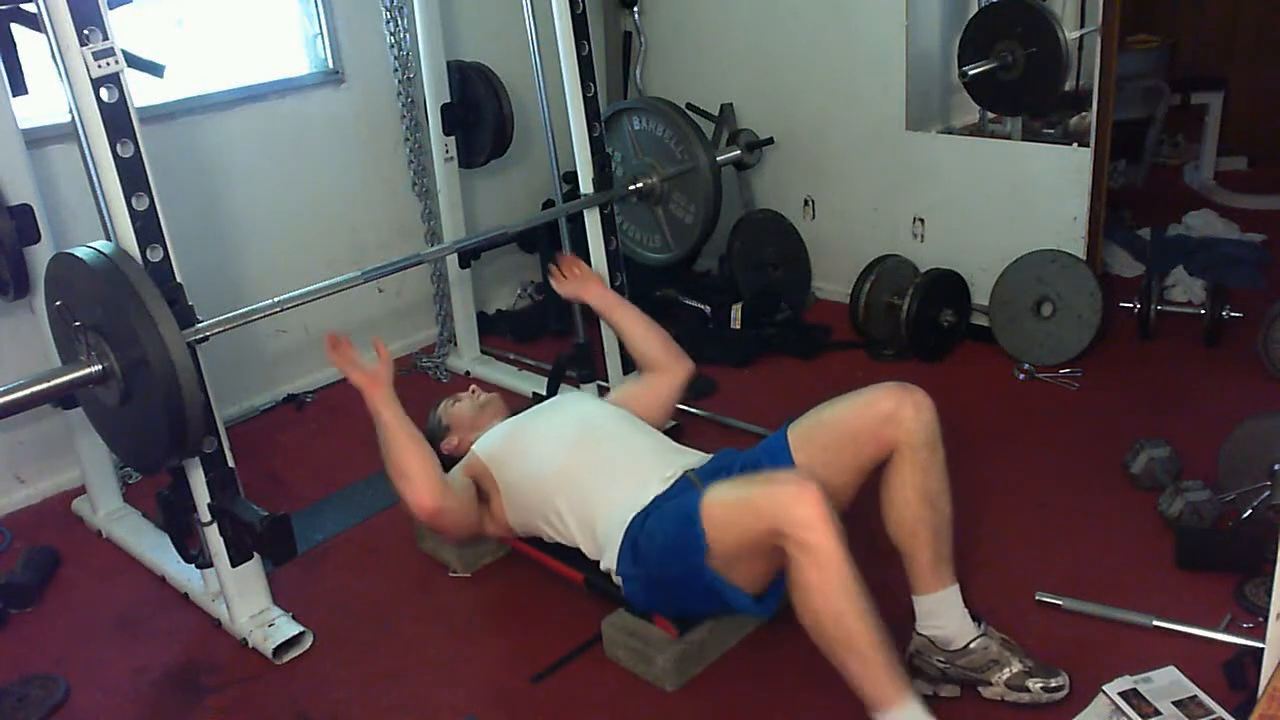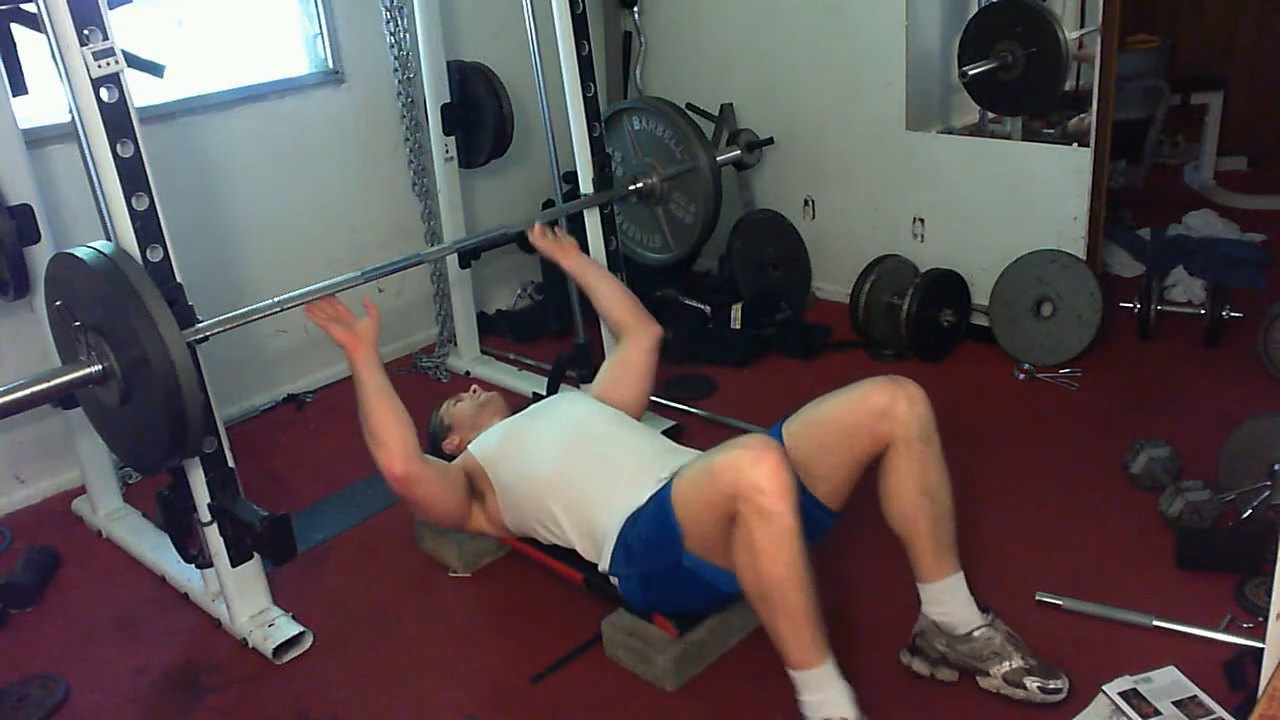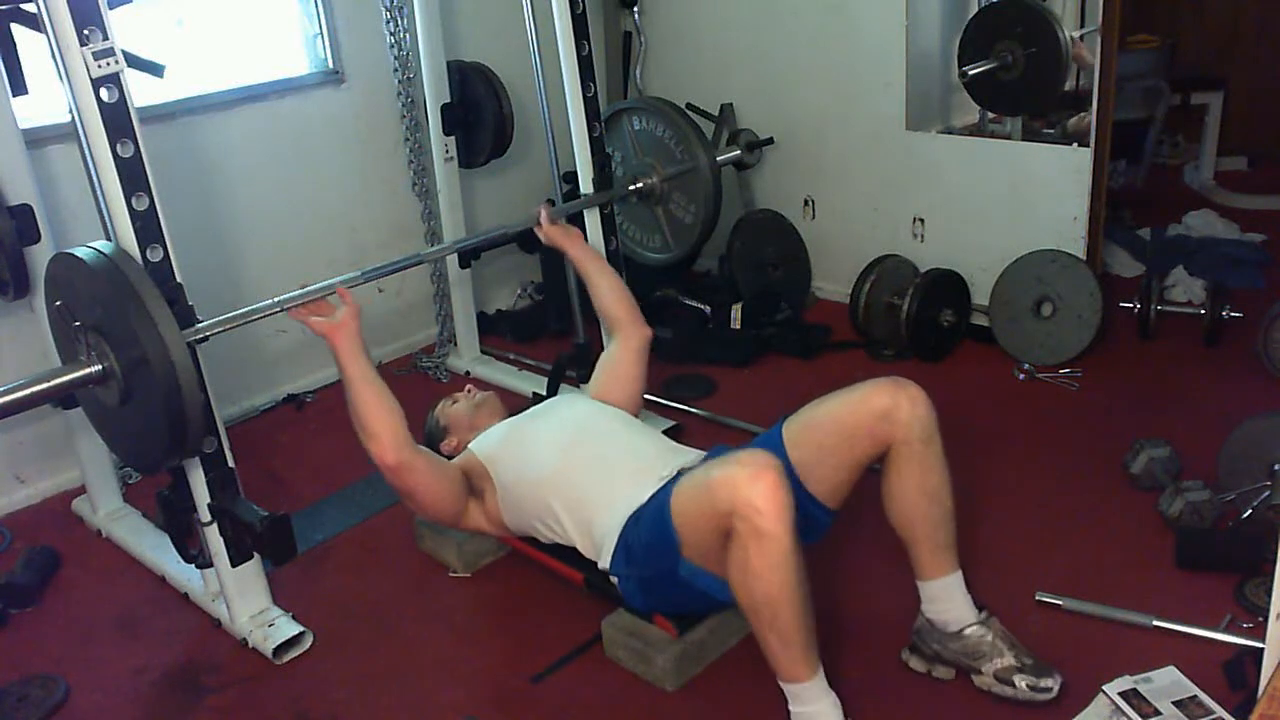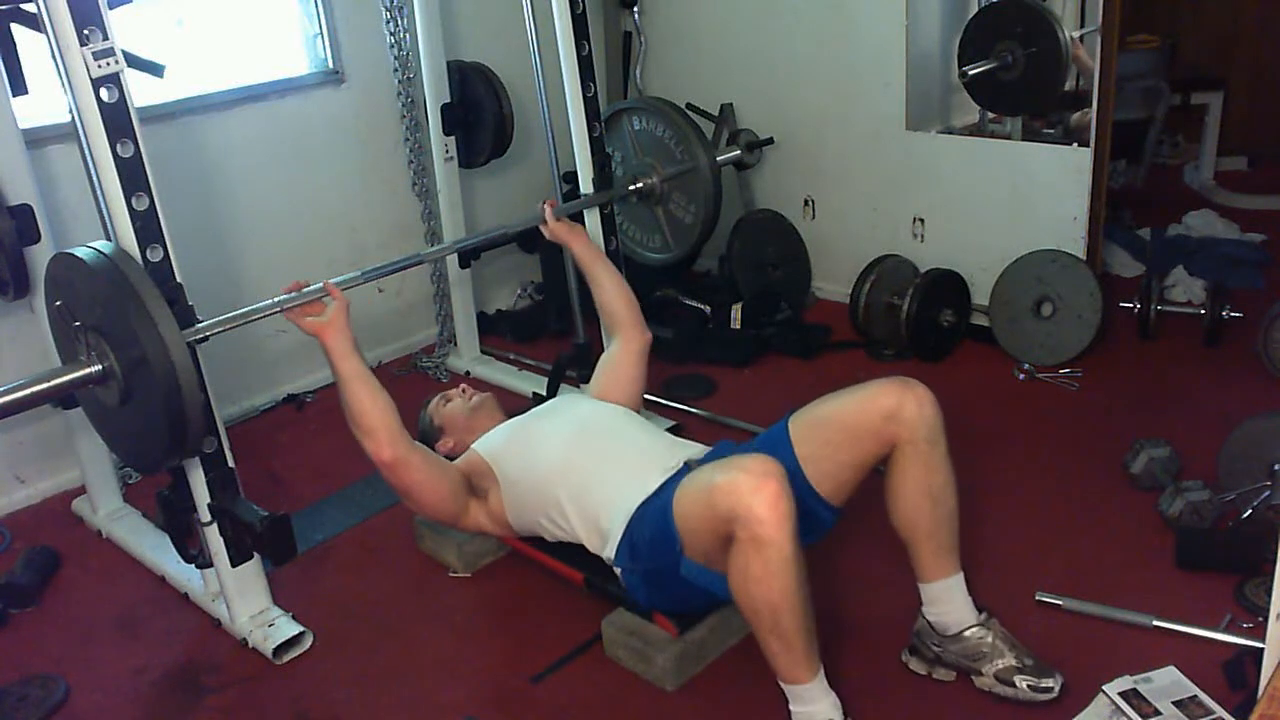
dt=0.2s
person 1, frame 1
left shoulder: (578, 408)
right shoulder: (476, 476)
left elbow: (673, 369)
right elbow: (428, 501)
left wrist: (595, 294)
right wrist: (382, 398)
left hip: (715, 476)
right hip: (654, 543)
left knee: (901, 410)
right knee: (802, 507)
left ankle: (945, 639)
person 1, frame 2
left shoulder: (578, 409)
right shoulder: (471, 482)
left elbow: (642, 335)
right elbow: (401, 468)
left wrist: (572, 259)
right wrist: (363, 355)
left hip: (712, 484)
right hip: (649, 540)
left knee: (895, 404)
right knee: (759, 465)
left ankle: (950, 627)
person 1, frame 3
left shoulder: (575, 408)
right shoulder: (469, 483)
left elbow: (632, 332)
right elbow: (394, 454)
left wrist: (574, 246)
right wrist: (347, 340)
left hip: (713, 480)
right hip: (650, 536)
left knee: (899, 405)
right knee: (756, 484)
left ankle: (948, 625)
person 1, frame 4
left shoulder: (574, 408)
right shoulder: (471, 484)
left elbow: (632, 334)
right elbow: (390, 451)
left wrist: (577, 242)
right wrist: (335, 338)
left hip: (718, 477)
right hip: (653, 535)
left knee: (906, 406)
right knee: (758, 493)
left ankle: (949, 627)
